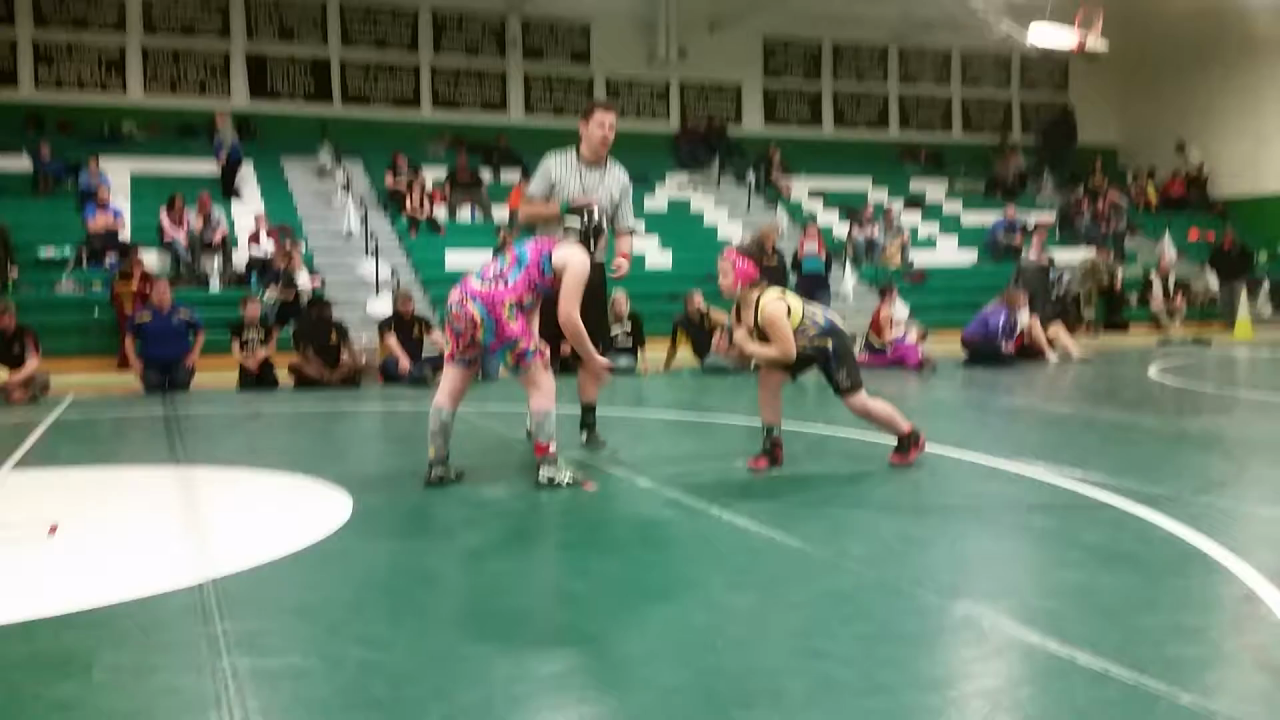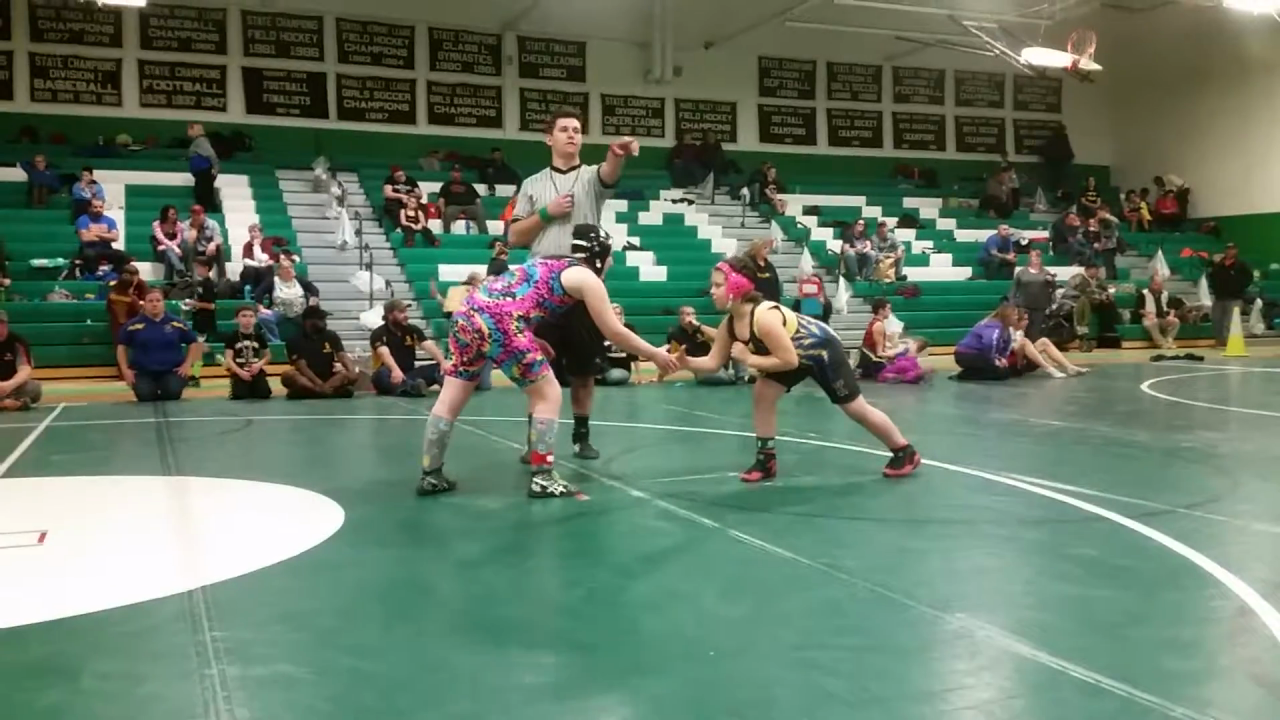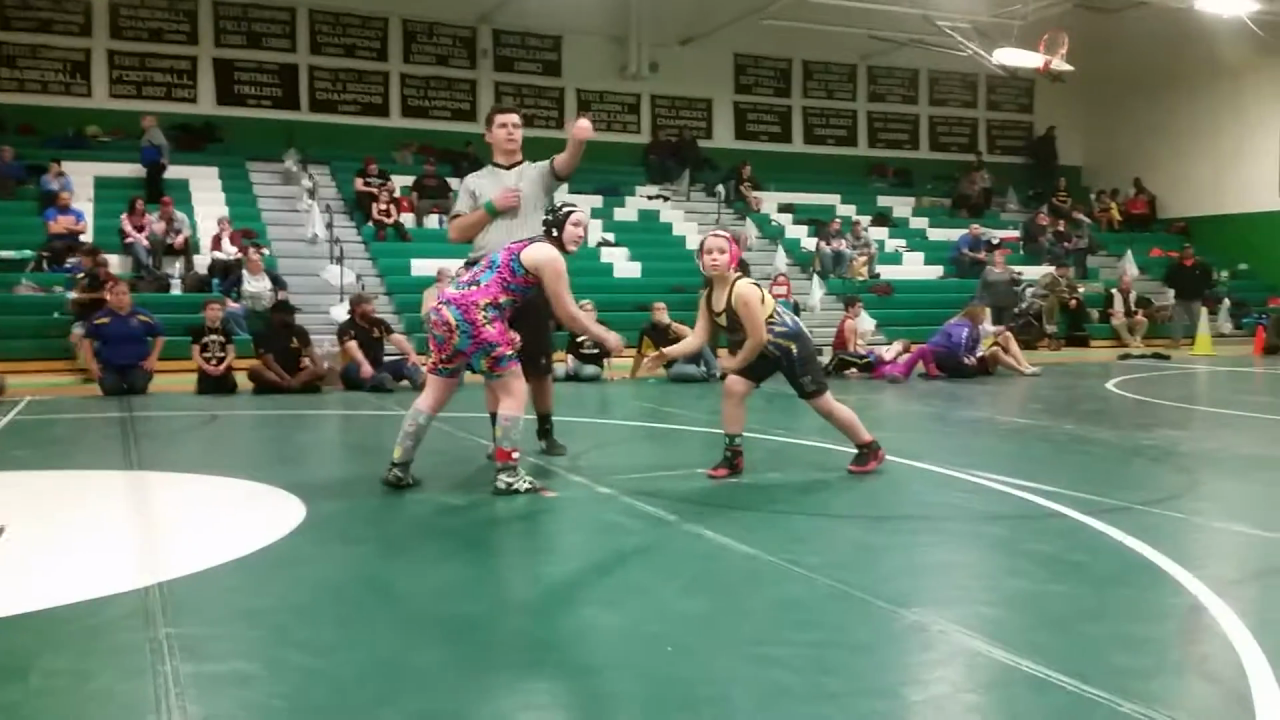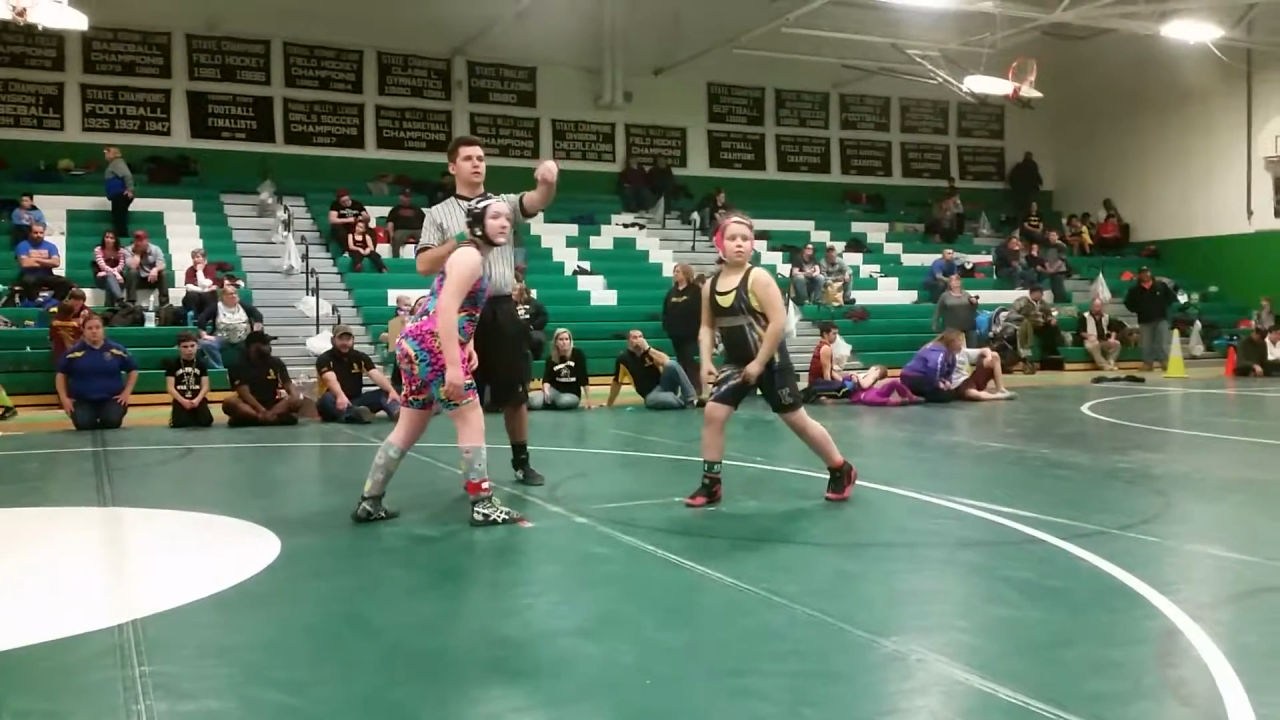
dt=0.7s
person 1, frame 1
left shoulder: (619, 178)
right shoulder: (553, 164)
left elbow: (624, 229)
right elbow: (524, 213)
left wrist: (623, 255)
right wrist: (565, 207)
left hip: (591, 271)
left knee: (591, 351)
left ankle: (588, 424)
person 1, frame 2
left shoulder: (593, 177)
right shoulder: (533, 184)
left elbow: (611, 171)
right elbow: (514, 237)
left wrist: (618, 152)
right wrist: (546, 213)
left knee: (583, 368)
left ankle: (581, 436)
person 1, frame 3
left shoulder: (538, 173)
right shoulder: (474, 182)
left elbow: (568, 161)
right elbow: (455, 233)
left wrist: (578, 136)
right wrist: (491, 207)
left knee: (538, 363)
left ankle: (546, 432)
person 1, frame 4
left shoulder: (504, 204)
right shoulder: (439, 213)
left elbow: (540, 201)
right elbow: (424, 264)
left wrist: (549, 179)
right wrist: (462, 239)
left hip: (501, 309)
left knee: (514, 393)
left ankle: (521, 461)
person 2, frame 1
left shoulder: (543, 245)
right shoulder: (578, 256)
right elbow: (569, 318)
left wrist: (533, 343)
right wrist: (592, 359)
left hip: (463, 300)
right hip: (493, 310)
left knee: (452, 387)
right knee: (542, 383)
left ankle: (438, 466)
right ankle: (548, 467)
person 2, frame 2
left shoulder: (550, 264)
right shoulder: (586, 277)
right elbow: (614, 332)
left wrist: (533, 342)
right wrist: (655, 354)
left hip: (468, 314)
right hip: (499, 323)
left knee: (451, 399)
right knee: (548, 396)
left ankle: (430, 475)
right ankle: (542, 478)
person 2, frame 3
left shoulder: (529, 247)
right shoulder: (549, 254)
right elbow: (567, 313)
left wrist: (506, 334)
right wrist: (605, 336)
left hip: (445, 309)
right hip: (472, 316)
left knee: (434, 392)
right knee: (515, 391)
left ankle: (398, 467)
right ankle: (508, 474)
person 2, frame 4
left shoulder: (472, 255)
right shoulder: (469, 256)
right elbow: (446, 311)
left wrist: (467, 347)
right wrist: (454, 365)
left hip: (416, 345)
right hip: (431, 347)
left knee: (408, 430)
right knee: (471, 421)
left ankle: (369, 502)
right ankle: (483, 505)
person 3, frame 1
left shoulder: (770, 306)
right shoulder: (738, 310)
left elbow: (788, 353)
right elbow: (746, 351)
left wrist: (749, 346)
right wrist: (731, 348)
left hip: (829, 339)
right hip: (803, 341)
left knee: (856, 402)
right knee: (767, 379)
left ankle: (910, 437)
right ankle: (772, 447)
person 3, frame 2
left shoulder: (765, 318)
right shoulder: (729, 324)
left elbow: (789, 360)
right elbow: (713, 362)
left wrist: (749, 359)
right wrist: (685, 362)
left hip: (823, 350)
right hip: (797, 353)
left knee: (855, 408)
right knee: (763, 394)
left ankle: (905, 451)
right ankle: (766, 460)
person 3, frame 3
left shoulder: (744, 290)
right shoulder: (708, 296)
left elbow: (758, 337)
right elbow: (698, 338)
left wrist: (736, 362)
right wrist: (666, 353)
left hip: (791, 344)
right hip: (764, 349)
left knee: (822, 402)
right knee: (732, 388)
left ankle: (870, 448)
right ankle: (733, 457)
person 3, frame 4
left shoulder: (758, 278)
right shoulder: (711, 284)
left elbow: (778, 322)
right elbow: (707, 326)
left wrist: (759, 362)
right wrist: (706, 360)
left hip: (771, 361)
right hip: (736, 363)
left knee: (797, 419)
right knee: (713, 414)
left ankle: (841, 470)
right ankle: (711, 484)
